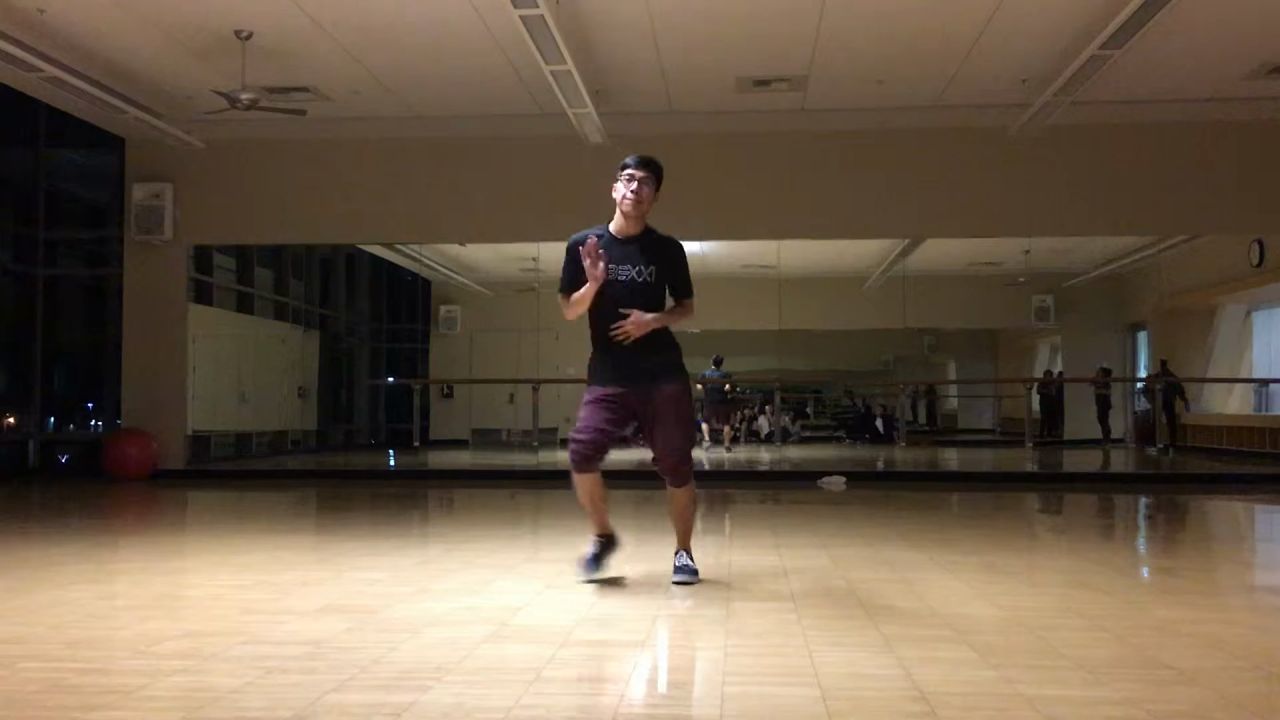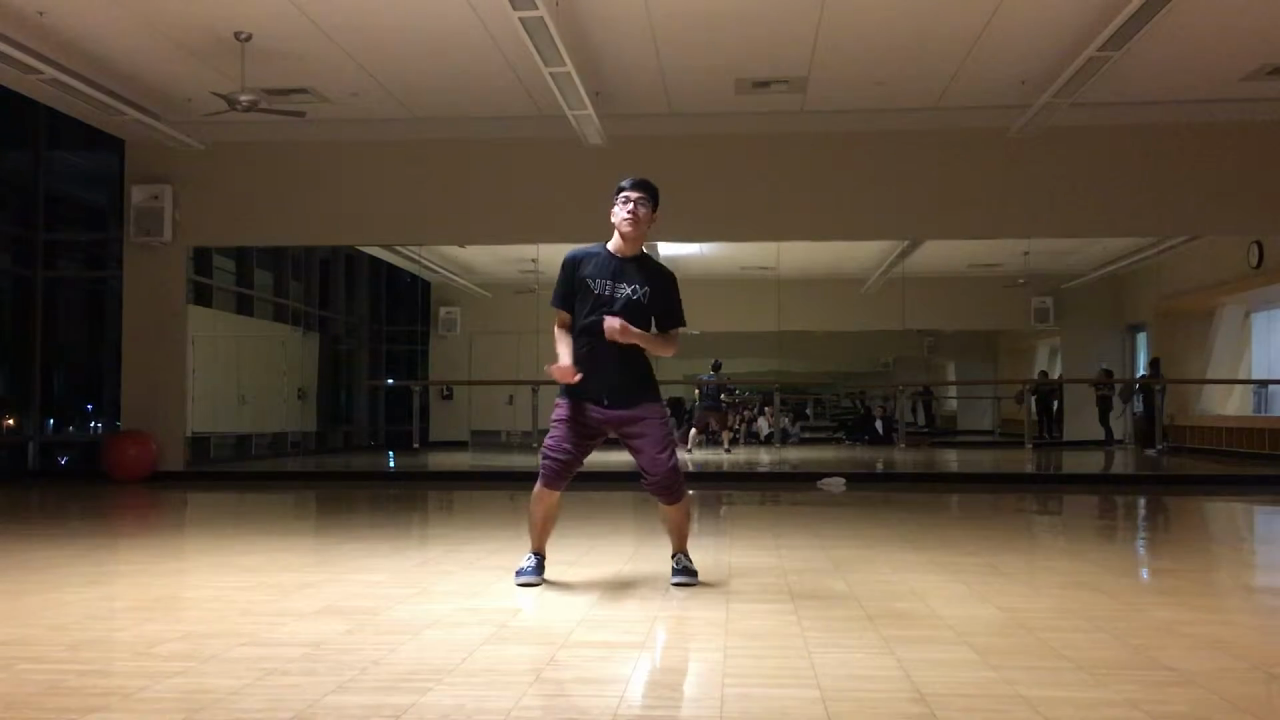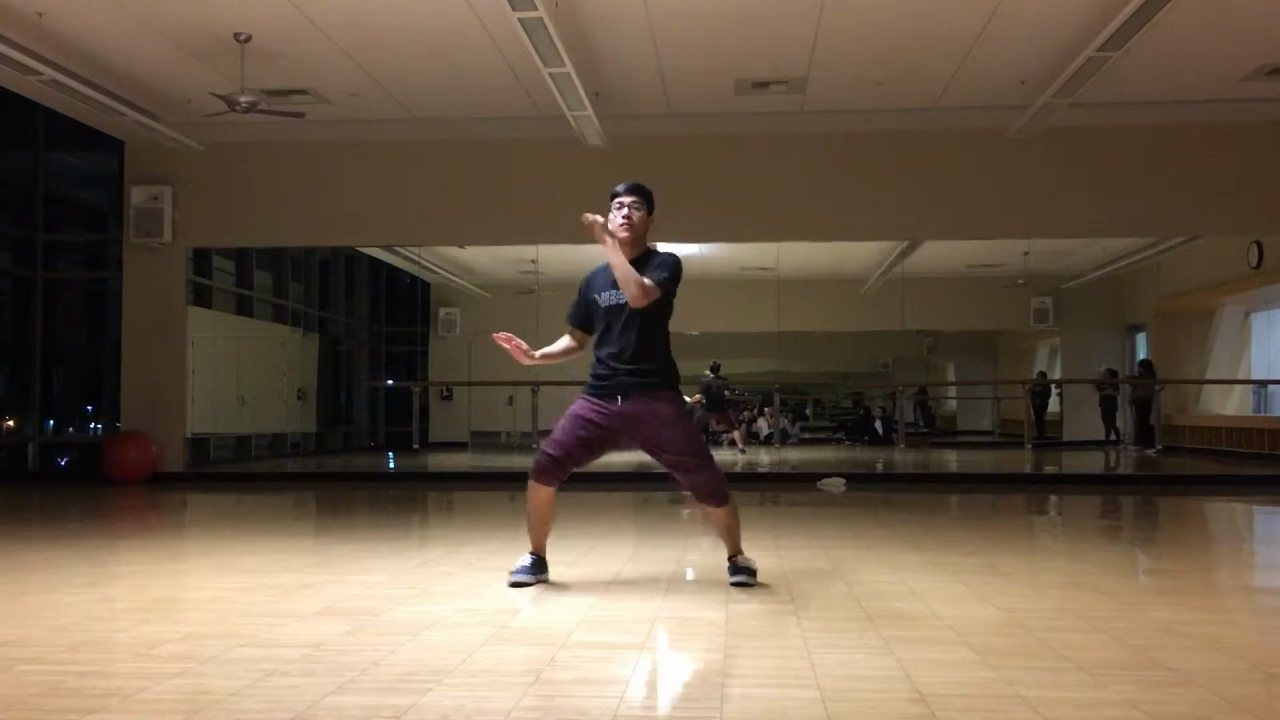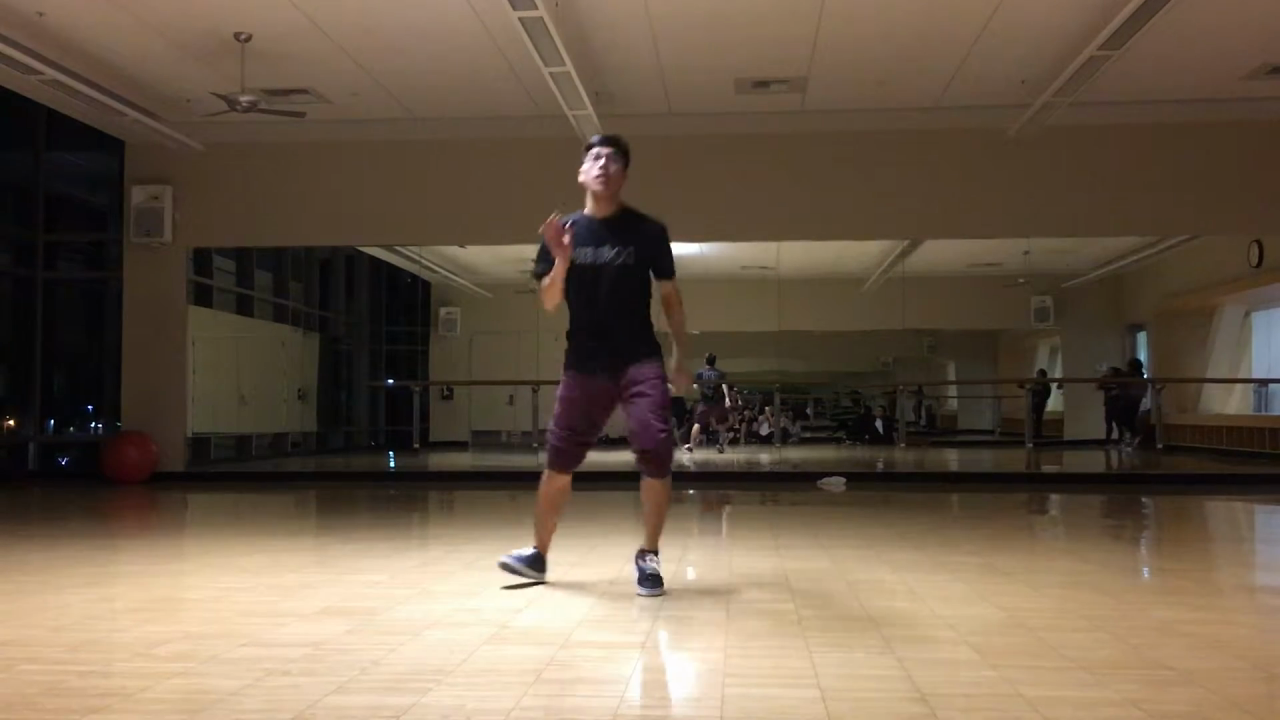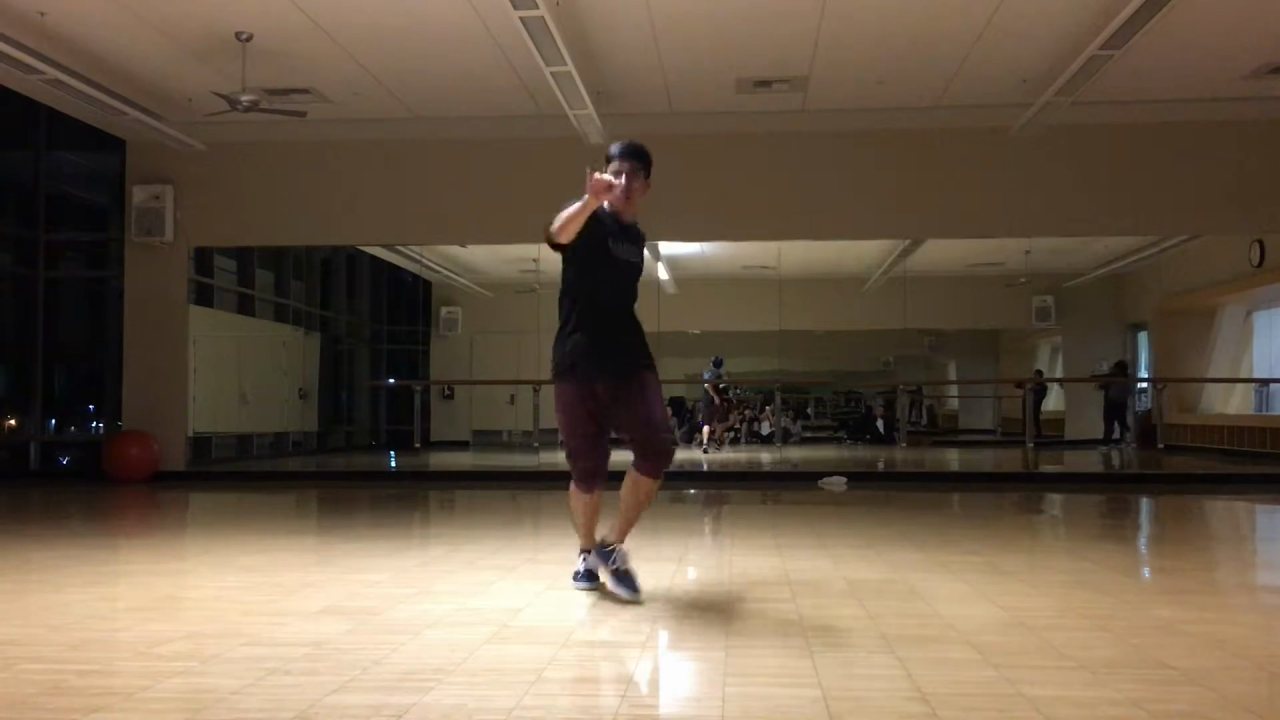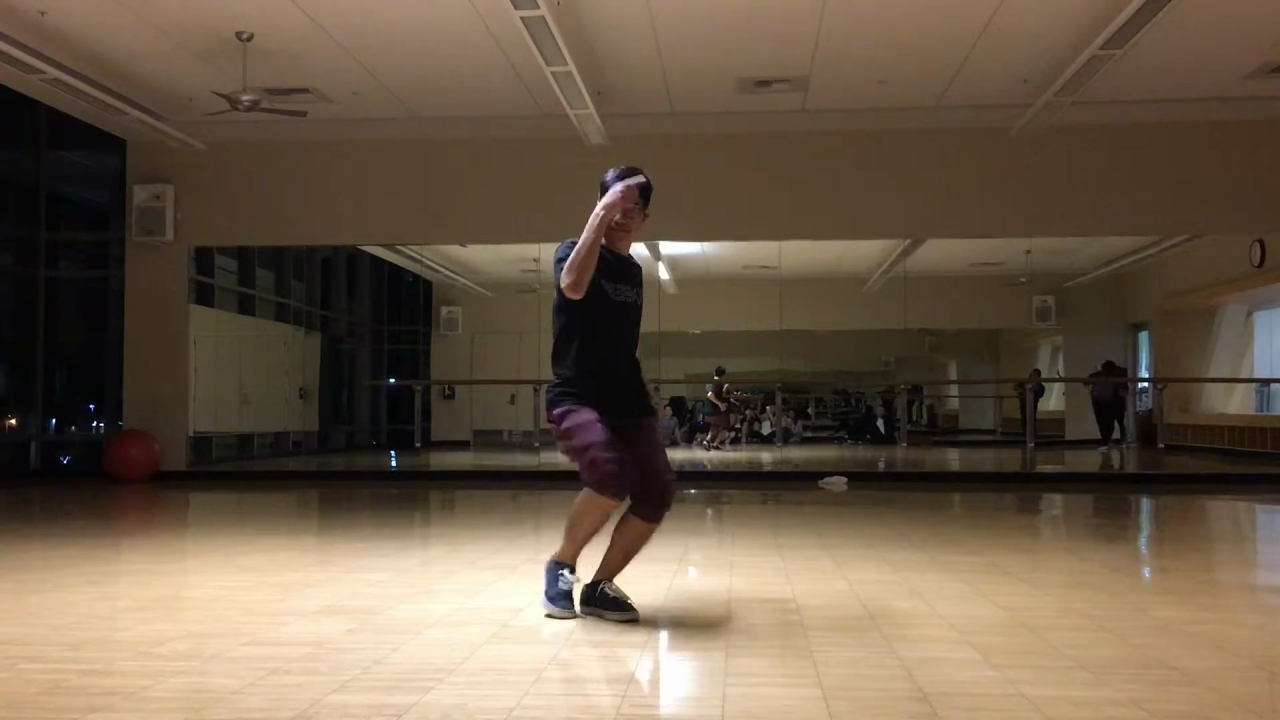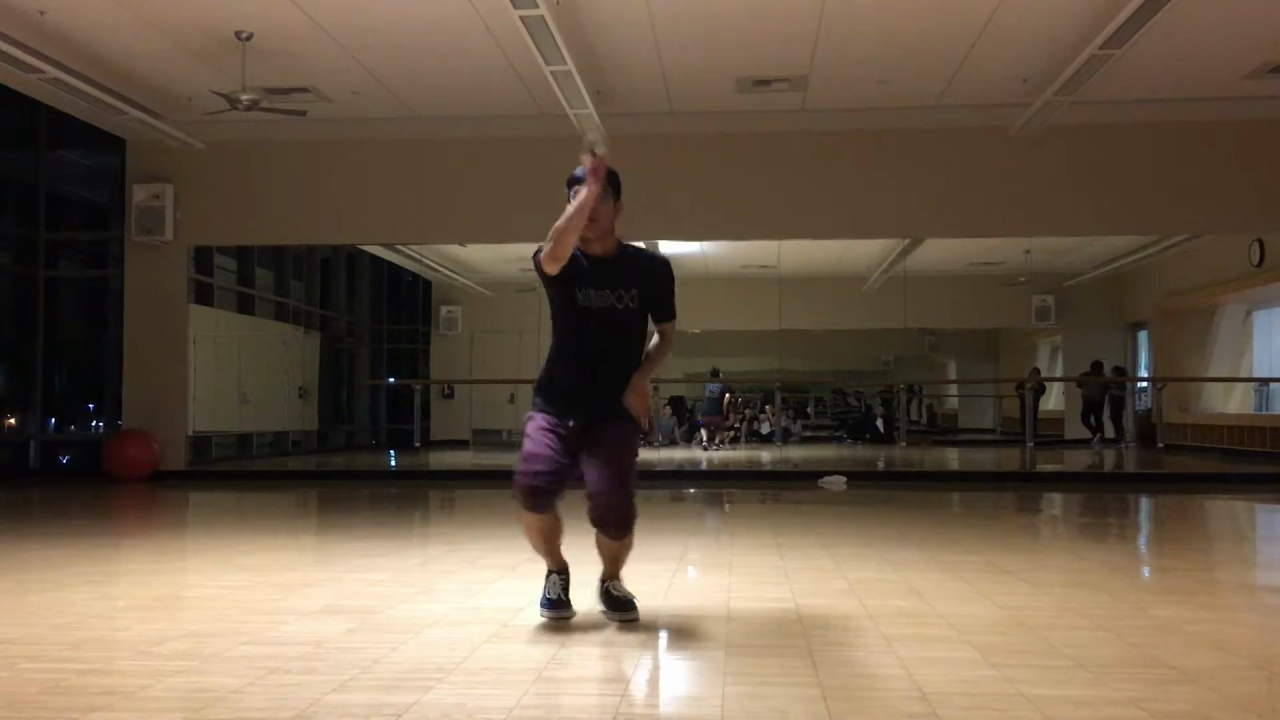
dt=0.4s
person 1, frame 1
left shoulder: (669, 249)
right shoulder: (584, 244)
left elbow: (684, 309)
right elbow: (569, 311)
left wrist: (654, 320)
right wrist: (593, 283)
left hip: (663, 374)
right hip: (609, 373)
left knee: (676, 467)
right knee: (582, 455)
left ankle: (683, 552)
right ankle: (603, 536)
person 1, frame 2
left shoulder: (660, 278)
right shoulder: (578, 261)
left elbow: (669, 345)
right elbow: (562, 323)
left wrist: (633, 335)
right wrist: (563, 359)
left hip: (637, 397)
right hip: (581, 394)
left knee: (666, 479)
right knee: (553, 473)
left ankle: (680, 555)
right ankle: (535, 555)
person 1, frame 3
left shoulder: (665, 263)
right shoulder: (594, 280)
left elbow: (639, 295)
right elbow: (576, 339)
left wrist: (609, 245)
right wrist: (536, 356)
left hip: (654, 397)
right hip: (601, 396)
left knee: (707, 482)
right knee: (546, 466)
left ankle: (737, 556)
right ankle: (537, 558)
person 1, frame 4
left shoulder: (647, 230)
right shoulder: (563, 229)
left elbow: (669, 293)
right elbow: (550, 302)
left wrist: (677, 354)
right wrist: (559, 259)
left hip: (638, 360)
right hip: (583, 363)
left knee: (655, 448)
right knee: (561, 456)
left ankle: (648, 555)
right ankle: (538, 551)
person 1, frame 5
left shoulder: (636, 236)
right shoulder: (588, 223)
right elbow: (558, 233)
right wrist: (591, 201)
left hip: (630, 363)
right hip: (577, 363)
left knee: (655, 451)
right knee: (587, 468)
left ankle: (615, 546)
right ankle: (587, 553)
person 1, frame 6
left shoulder: (633, 271)
right shoulder: (582, 255)
right elbow: (574, 288)
left wrist: (635, 381)
right wrist: (605, 207)
left hip: (628, 403)
right hip: (574, 401)
left knee: (657, 494)
right knee: (612, 477)
left ankle: (599, 586)
right ankle: (562, 563)
person 1, frame 7
left shoulder: (651, 268)
right shoulder: (564, 263)
left elbow: (665, 332)
right elbow: (552, 256)
left wrist: (642, 377)
right wrist: (588, 188)
left hip: (613, 415)
right hip: (555, 407)
left knee: (612, 510)
right knee: (535, 488)
left ankle: (611, 581)
right ankle: (556, 572)
